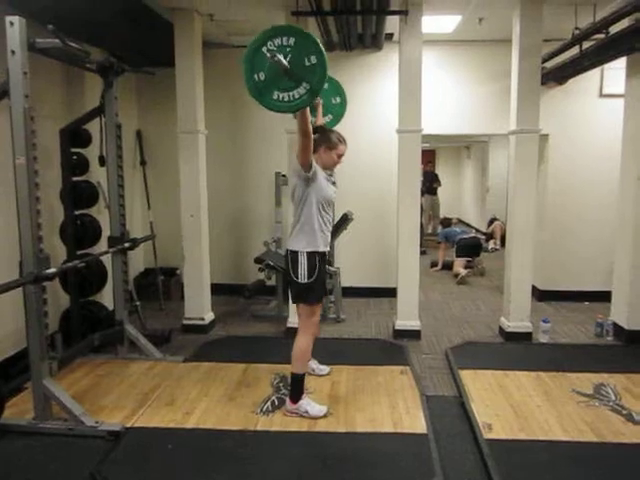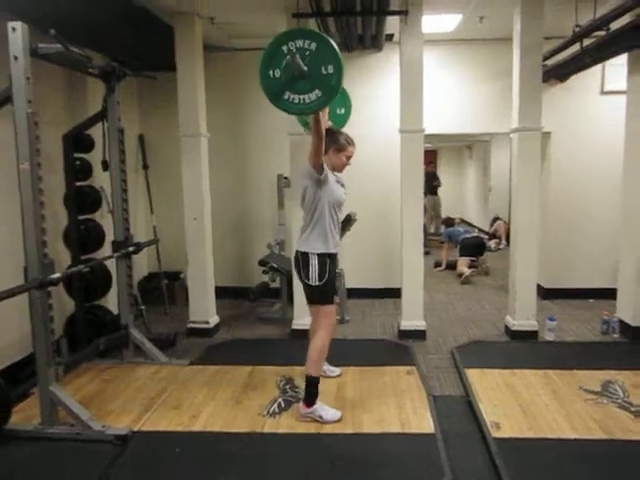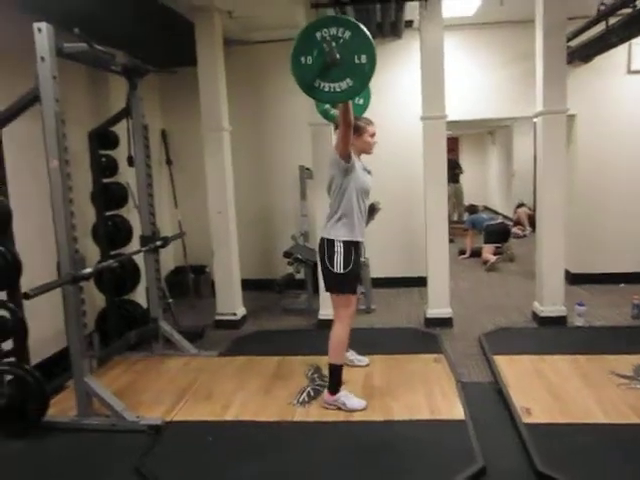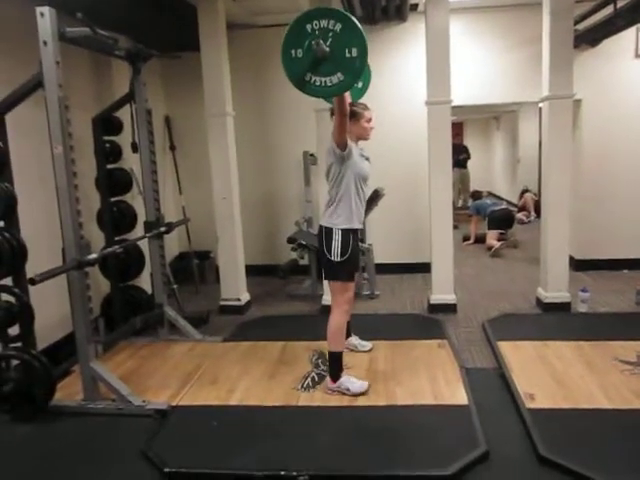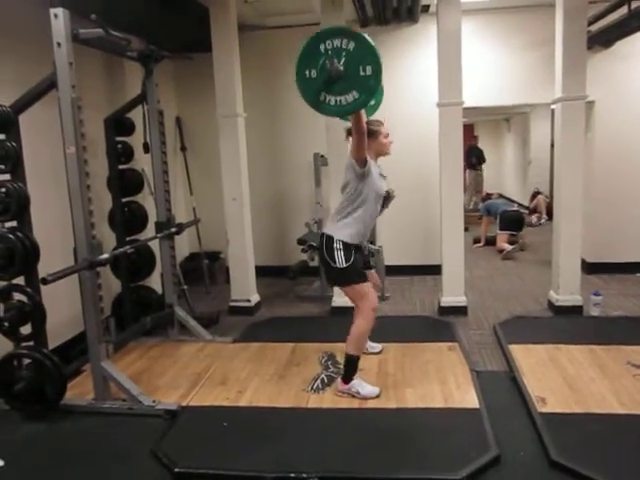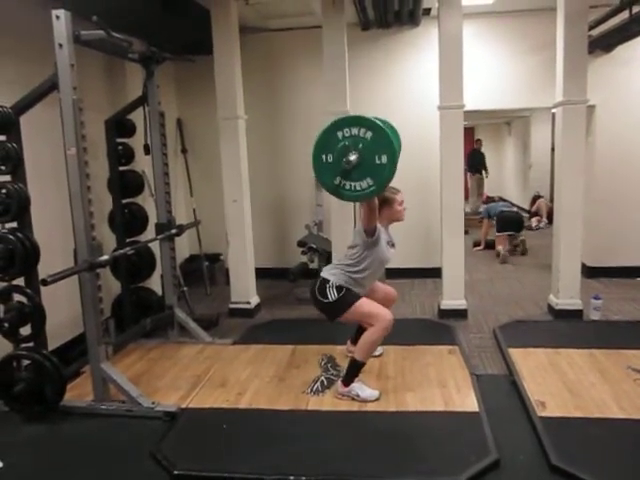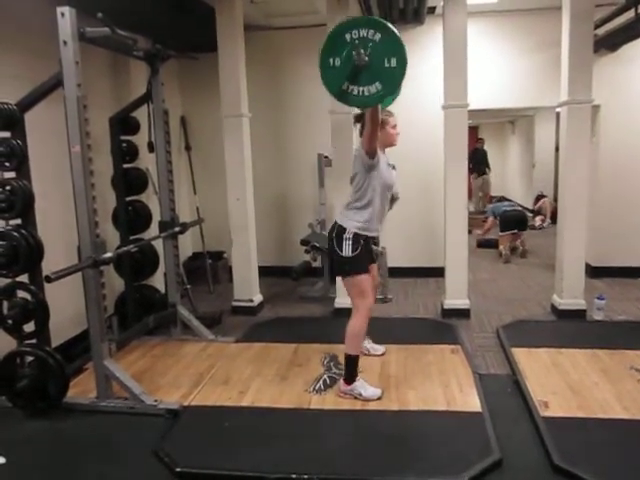
dt=0.7s
person 1, frame 1
left shoulder: (323, 173)
right shoulder: (307, 171)
left elbow: (318, 134)
right elbow: (305, 134)
left wrist: (318, 109)
left hip: (317, 252)
right hip: (303, 254)
left knee: (315, 316)
right knee: (308, 324)
left ankle: (305, 360)
right ankle: (295, 399)
person 1, frame 2
left shoulder: (331, 175)
right shoulder: (317, 173)
left elbow: (327, 136)
right elbow: (317, 137)
left wrist: (325, 112)
right wrist: (316, 110)
left hip: (323, 254)
right hip: (313, 256)
left knee: (324, 317)
right knee: (325, 325)
left ankle: (317, 363)
right ankle: (310, 403)
person 1, frame 3
left shoulder: (357, 163)
right shoulder: (344, 160)
left elbow: (347, 127)
right elbow: (346, 125)
left wrist: (347, 96)
right wrist: (344, 97)
left hip: (349, 243)
right hip: (338, 244)
left knee: (349, 307)
right knee: (345, 314)
left ankle: (343, 351)
right ankle: (334, 392)
person 1, frame 4
left shoulder: (354, 149)
right shoulder: (341, 148)
left elbow: (347, 111)
right elbow: (341, 113)
left hip: (348, 229)
right hip: (337, 232)
left knee: (348, 294)
right knee: (342, 300)
left ankle: (346, 337)
right ankle: (336, 377)
person 1, frame 5
left shoulder: (372, 166)
right shoulder: (360, 165)
right elbow: (358, 131)
right wrist: (356, 108)
left hip: (352, 242)
right hip: (339, 244)
left knee: (373, 286)
right knee: (368, 306)
left ankle: (358, 340)
right ankle: (347, 381)
person 1, frame 6
left shoulder: (383, 229)
right shoulder: (372, 231)
left elbow: (371, 204)
right elbow: (369, 202)
left hip: (345, 284)
right hip: (330, 289)
left knee: (389, 296)
right knee: (384, 320)
left ankle: (355, 344)
right ankle: (347, 384)
person 1, frame 7
left shoulder: (381, 156)
right shoulder: (368, 155)
left elbow: (374, 122)
right elbow: (371, 121)
left hip: (363, 235)
right hip: (349, 236)
left knee: (372, 288)
right knee: (364, 305)
left ankle: (359, 340)
right ankle: (349, 382)
